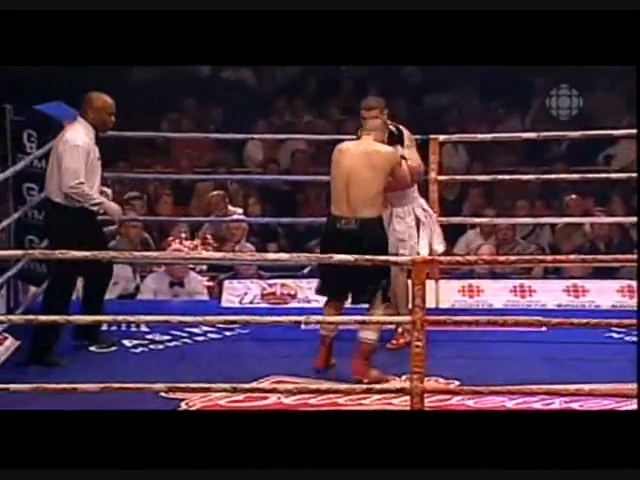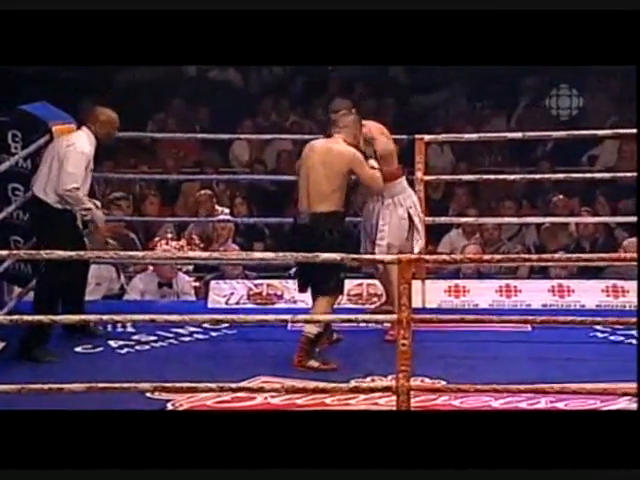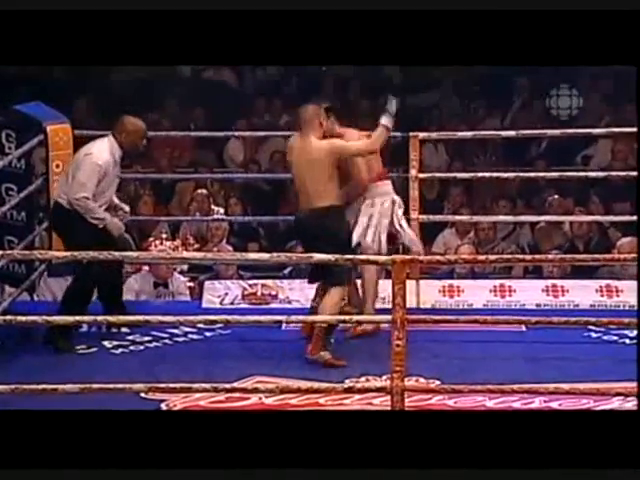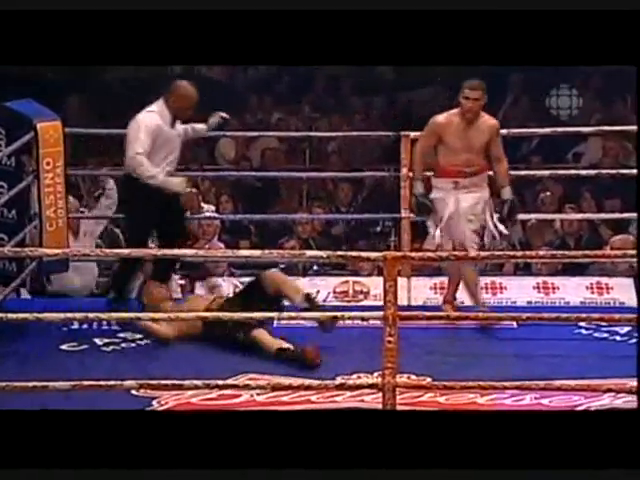
dt=1s
person 1, frame 1
left shoulder: (339, 149)
right shoulder: (389, 153)
left hip: (336, 228)
right hip: (369, 230)
left knee: (335, 296)
right knee: (377, 299)
left ankle: (323, 355)
right ankle: (363, 363)
person 1, frame 2
left shoulder: (311, 146)
right shoulder: (350, 154)
left elbow: (300, 170)
right elbow: (377, 186)
right wrist: (372, 161)
left hip: (304, 223)
right hip: (327, 225)
left knee: (319, 285)
right knee: (328, 293)
left ankle: (323, 333)
right ankle: (304, 354)
person 1, frame 3
left shoulder: (294, 145)
right shoulder: (329, 147)
right elbow: (373, 145)
right wrist: (388, 115)
left hip: (305, 222)
right hip: (327, 220)
left knee: (328, 275)
right knee: (339, 283)
left ankle: (317, 323)
right ankle: (317, 345)
person 1, frame 4
left shoulder: (186, 304)
right shoulder: (167, 321)
right elbow: (165, 332)
right wrist: (141, 320)
left hip: (235, 304)
right hip: (219, 322)
left knee: (271, 276)
right knee: (255, 333)
right ankle: (294, 353)
person 2, frame 1
left shoulder: (84, 137)
right shoulder: (76, 140)
right elbow: (72, 186)
left wrist: (100, 190)
right wrist: (104, 205)
left hip: (80, 216)
right hip: (67, 218)
left knee: (101, 269)
right knee: (62, 283)
left ankle: (89, 330)
right ankle: (41, 349)
person 2, frame 2
left shoulder: (74, 140)
right shoulder: (80, 147)
right elbow: (68, 189)
left wrist: (87, 203)
right wrist: (92, 212)
left hip: (55, 211)
right hip: (51, 214)
left knee: (78, 264)
right knee: (56, 275)
left ankle: (75, 321)
right ankle: (33, 343)
person 2, frame 3
left shoulder: (111, 152)
right shoulder: (98, 157)
right elbow: (79, 198)
left wrist: (115, 204)
right wrist: (108, 221)
left hip: (85, 214)
right hip: (70, 215)
left knee: (112, 260)
right knee: (90, 271)
left ankle: (116, 315)
right ankle: (59, 331)
person 2, frame 4
left shoulder: (172, 118)
right shoulder: (147, 121)
left elbow: (180, 133)
right elbow: (135, 158)
left wrist: (208, 126)
right wrist: (166, 181)
left hip: (166, 187)
right hip: (142, 188)
left knee: (176, 240)
right knee: (136, 245)
right ankle: (119, 293)
person 3, frame 1
left shoulder: (400, 135)
left elbow: (417, 171)
left wrist: (398, 149)
left hip: (405, 206)
left knee: (397, 263)
left ankle: (406, 324)
right ankle: (396, 307)
person 3, frame 2
left shoulder: (371, 131)
left hip: (395, 196)
right hip: (376, 198)
left knee: (389, 254)
right knee: (373, 253)
right ankle: (391, 301)
person 3, frame 3
left shoulder: (350, 139)
right shoulder: (342, 141)
left elbow: (362, 179)
left hip: (377, 197)
right hip: (367, 199)
left knee: (367, 256)
left ankle: (369, 317)
person 3, frame 4
left shoulder: (490, 125)
right shoulder: (440, 122)
left elbow: (499, 160)
right elbow: (420, 152)
left wrist: (507, 194)
right wrist: (418, 189)
left hip: (478, 189)
right hip: (449, 190)
left knee: (468, 247)
right knee: (463, 248)
left ankle: (449, 299)
right ankle: (480, 307)
